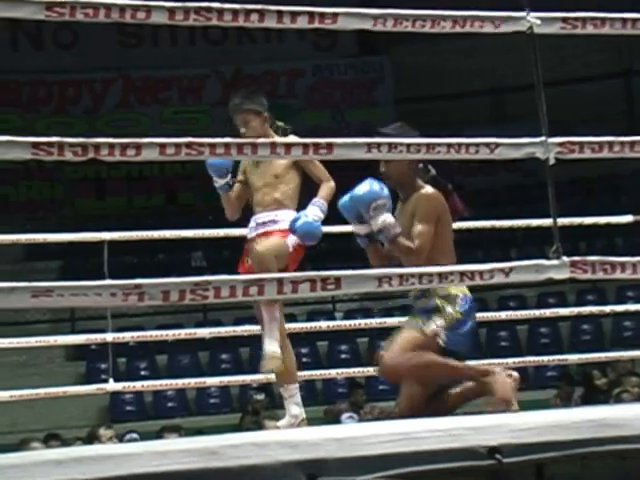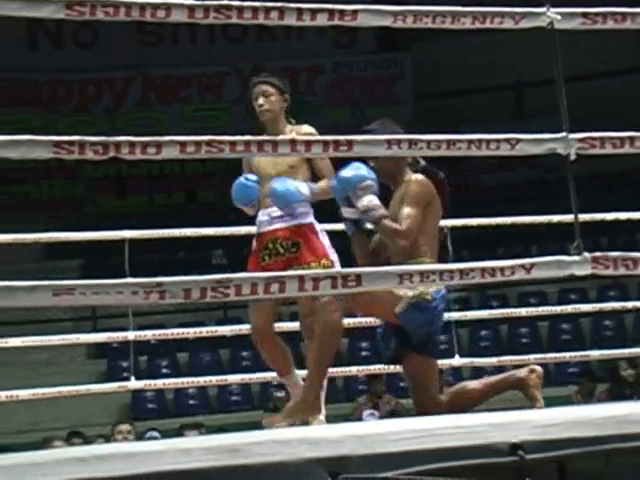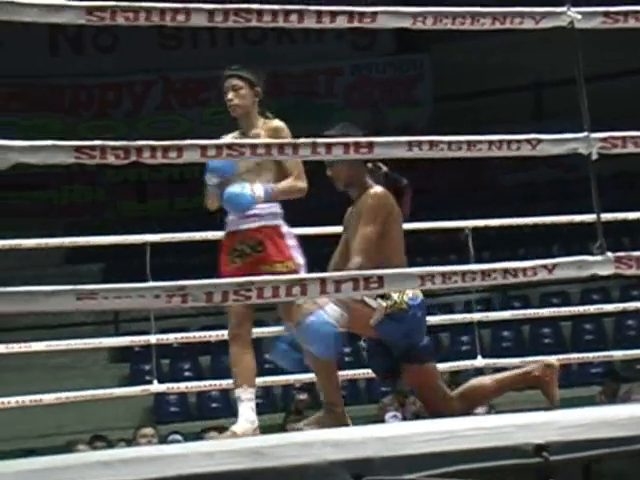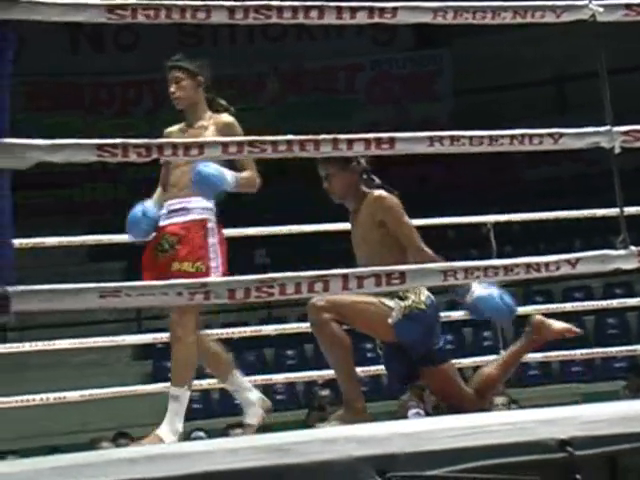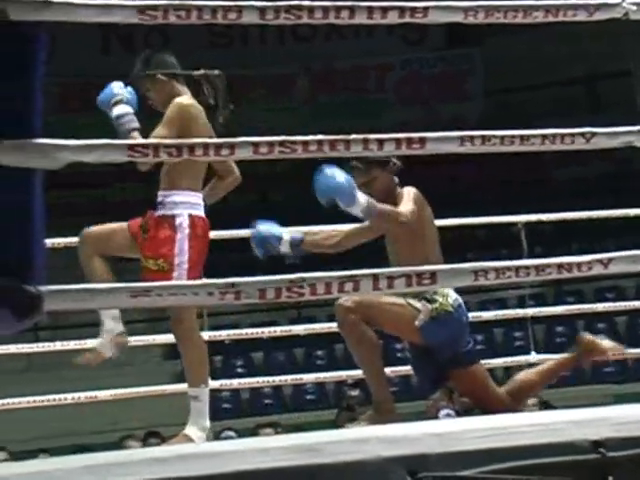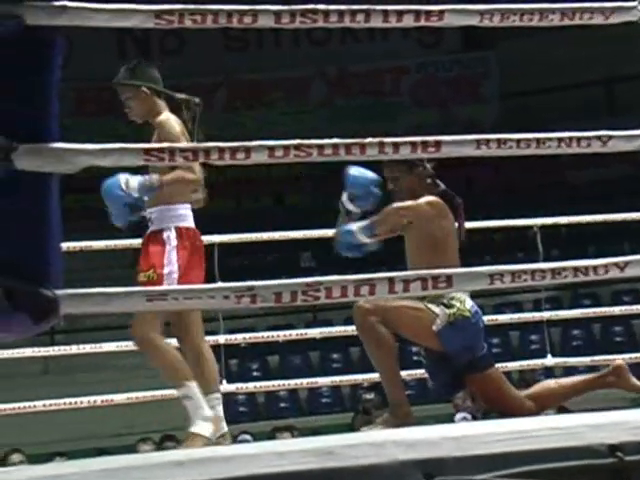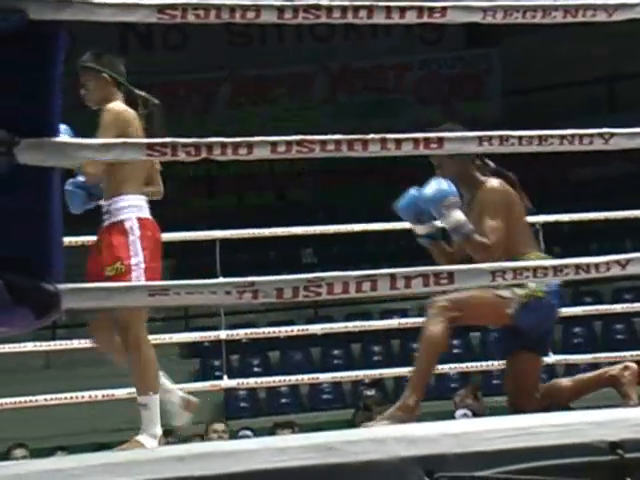
dt=0.5s
person 1, frame 1
right shoulder: (247, 162)
left elbow: (328, 182)
right elbow: (232, 213)
left wrist: (316, 210)
right wrist: (221, 181)
left hip: (287, 232)
right hip: (256, 242)
left knee: (263, 252)
right knee: (276, 325)
left ankle: (270, 343)
right ankle: (294, 411)
person 1, frame 2
left shoulder: (305, 134)
right shoulder: (252, 151)
left elbow: (331, 182)
left wrist: (306, 189)
right wrist: (245, 200)
left hip: (301, 232)
right hip: (266, 238)
left knee: (315, 324)
right knee: (260, 326)
left ankle: (315, 407)
right ankle: (299, 394)
person 1, frame 3
left shoulder: (275, 129)
right shoulder: (227, 143)
left elbow: (300, 184)
right elbow: (212, 203)
left wrist: (258, 193)
right wrist: (214, 180)
left hip: (271, 233)
right hip: (236, 239)
left knee: (296, 322)
right knee: (237, 327)
right ankle: (246, 419)
person 1, frame 4
left shoulder: (224, 124)
right shoulder: (171, 134)
left elbow: (253, 180)
left wrist: (227, 179)
right wrist: (149, 208)
left hip: (198, 229)
right hip: (163, 233)
left knee: (182, 324)
right knee: (187, 330)
left ankle: (173, 426)
right ankle: (250, 398)
person 1, frame 5
left shoulder: (181, 107)
right shoulder: (197, 116)
left elbow: (144, 161)
right elbow: (232, 177)
left wrist: (122, 114)
left hip: (180, 222)
right hip: (164, 220)
left knee: (183, 323)
right knee: (89, 240)
left ankle: (199, 426)
right ankle: (112, 331)
person 1, frame 6
left shoulder: (167, 125)
right shoulder: (167, 130)
left elbow: (193, 177)
right elbow: (198, 196)
left wrist: (138, 186)
right wrist: (142, 203)
left hip: (173, 238)
right hip: (170, 239)
left knee: (145, 331)
right knee: (190, 338)
left ankle: (204, 418)
right ankle: (217, 427)
person 1, frame 7
left shoulder: (115, 112)
right shoulder: (131, 120)
left elbow: (93, 170)
right elbow: (156, 187)
right wrist: (99, 193)
left hip: (131, 230)
right hip: (119, 231)
left knee: (132, 331)
right knee: (101, 330)
left ankle: (150, 432)
right ankle: (173, 398)
person 2, frame 1
left shoulder: (427, 198)
right shoulder: (405, 206)
left elbow: (416, 255)
right elbow: (385, 268)
left wrist: (384, 224)
right wrist: (366, 232)
left hip: (448, 304)
right hip: (426, 307)
left knee: (390, 364)
right knee: (410, 411)
left ankle: (487, 376)
right ankle: (485, 385)
person 2, frame 2
left shoulder: (418, 184)
right shoulder: (397, 199)
left elbow: (402, 237)
right elbow: (367, 260)
left wrist: (370, 209)
right wrist: (353, 218)
left hip: (421, 293)
right hip: (415, 300)
right knee: (434, 408)
right ankle: (521, 377)
person 2, frame 3
left shoulder: (376, 198)
right shoulder: (354, 210)
left elbow: (359, 263)
right elbow: (337, 269)
left wrist: (331, 309)
right wrist: (325, 304)
left hip: (395, 306)
right hip: (387, 310)
left knee: (307, 313)
right knee: (447, 406)
left ankle: (333, 412)
right ankle: (535, 374)
person 2, frame 4
left shoulder: (379, 202)
right shoulder: (358, 213)
left elbow: (419, 253)
left wrist: (468, 289)
left hip: (409, 310)
right hip: (398, 316)
left knee: (320, 308)
right knee: (471, 401)
left ankle: (354, 408)
right ankle: (534, 336)
person 2, frame 5
left shoulder: (409, 196)
right shoulder: (382, 219)
left elbow: (404, 219)
right elbow: (338, 240)
left wrist: (358, 201)
right wrist: (289, 241)
left hip: (436, 310)
right hip: (430, 317)
left knee: (348, 309)
right knee: (501, 403)
left ankle: (384, 409)
right ankle: (579, 353)
person 2, frame 6
left shoulder: (433, 204)
right shoulder: (420, 213)
left elbow: (401, 211)
right elbow: (349, 235)
left wrist: (360, 231)
right wrist: (352, 205)
left hip: (454, 316)
right hip: (451, 322)
left knee: (367, 310)
right knee: (523, 407)
left ankle: (400, 412)
right ankle: (608, 376)
person 2, frame 7
left shoulder: (493, 191)
right shoulder: (470, 203)
left elbow: (490, 253)
right elbow: (454, 264)
left wrist: (454, 219)
right wrist: (425, 231)
left hip: (534, 289)
right hip: (521, 295)
left knee: (441, 308)
right knee: (524, 403)
left ankle: (408, 406)
right ankle: (613, 376)
